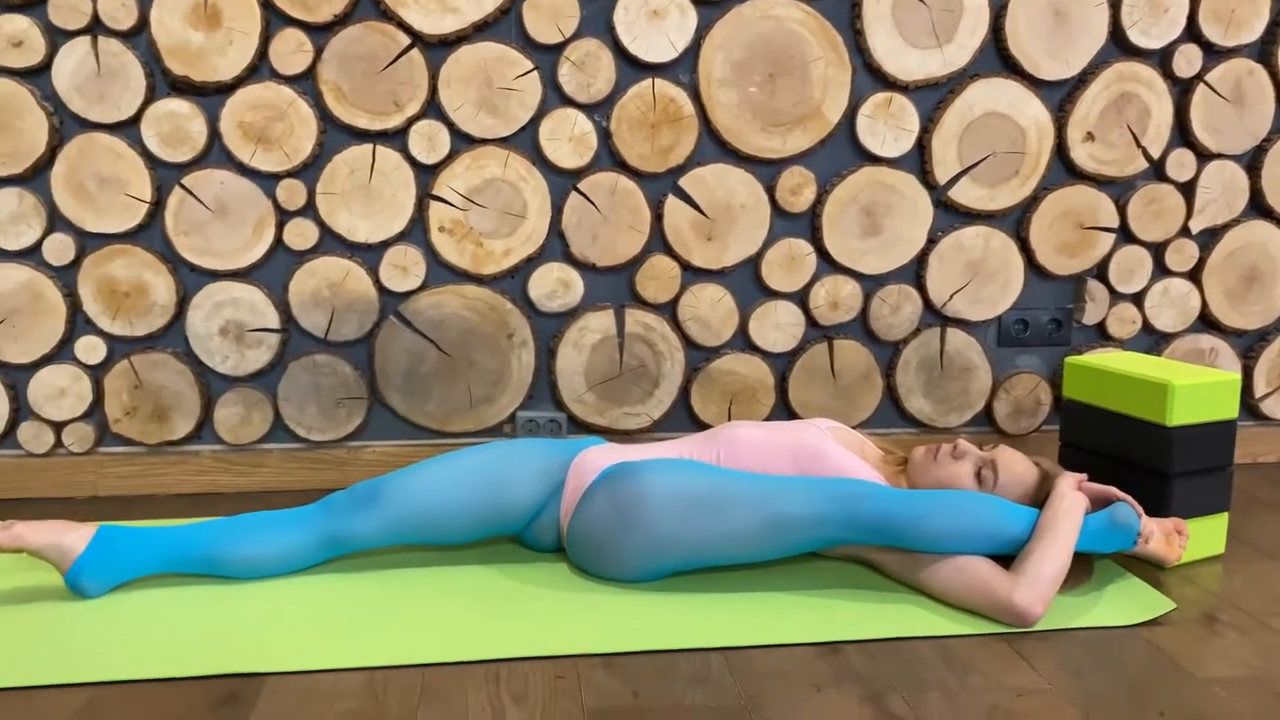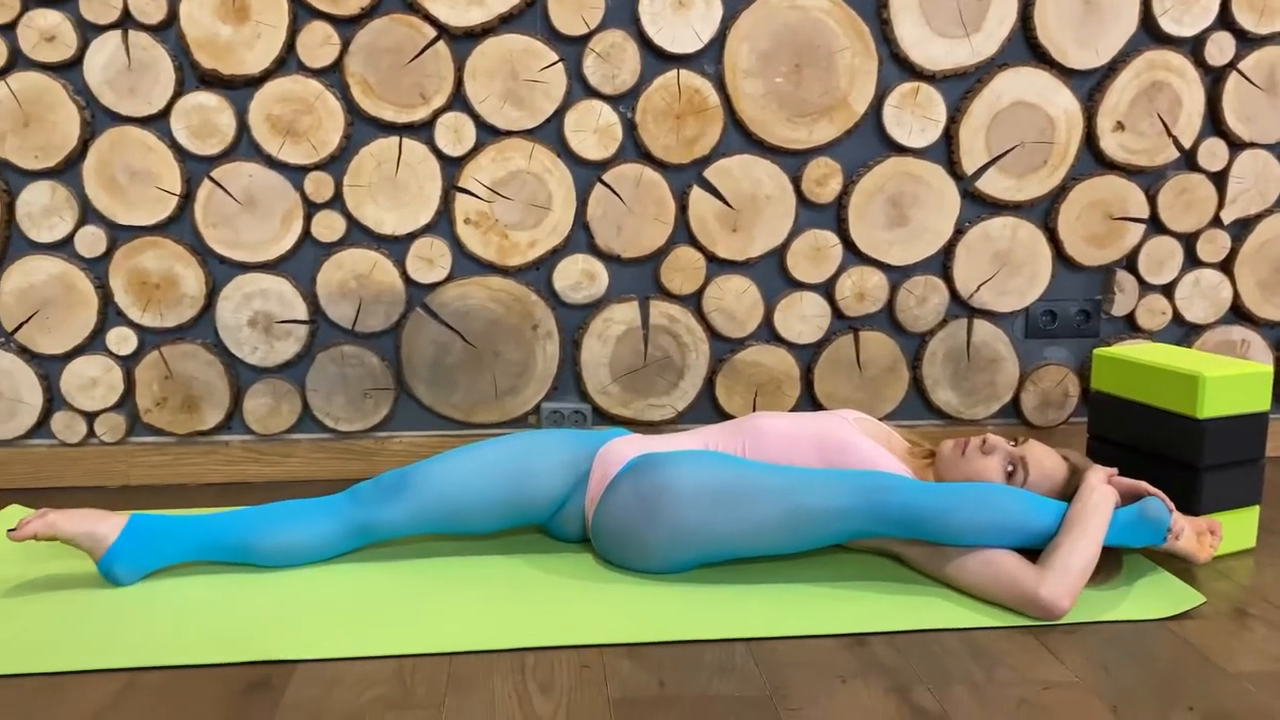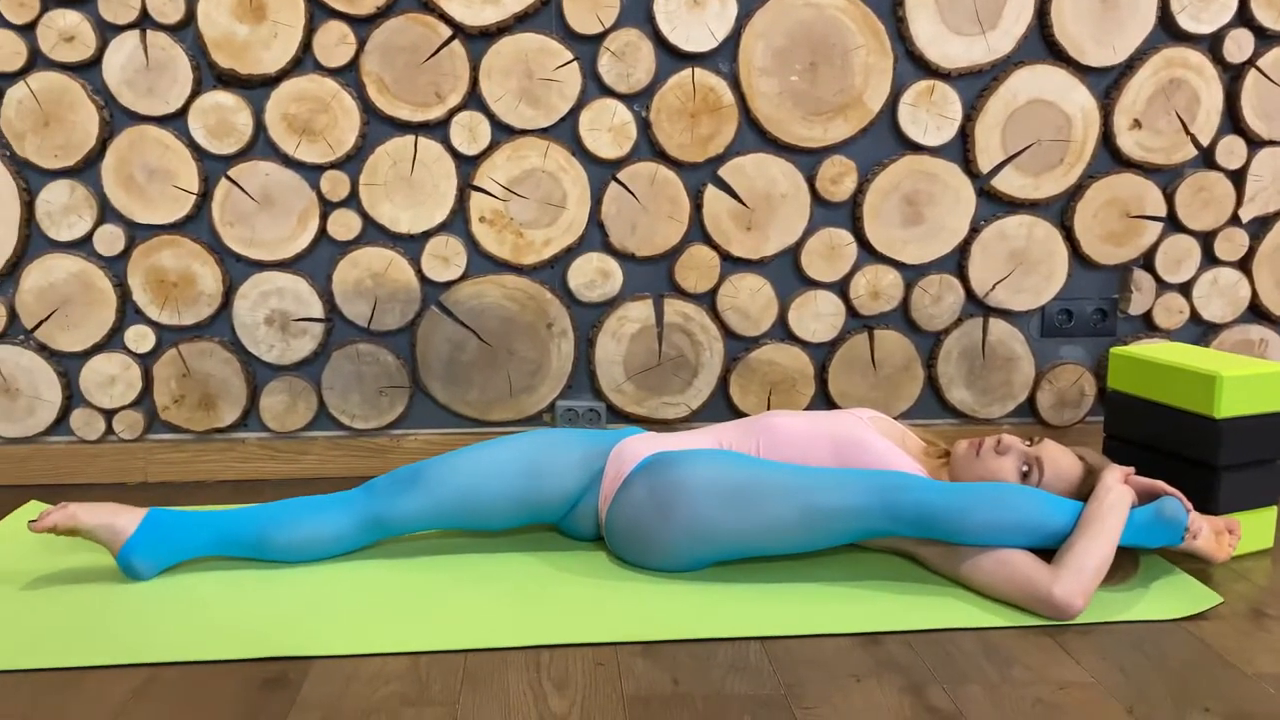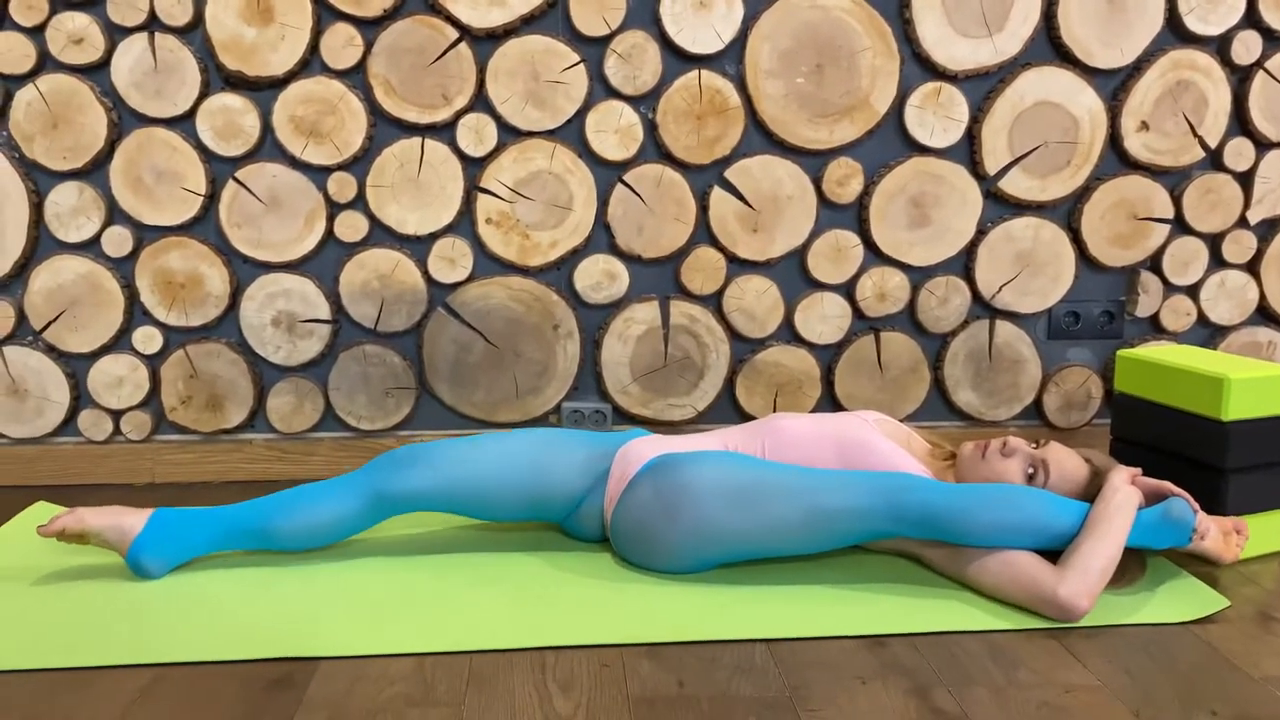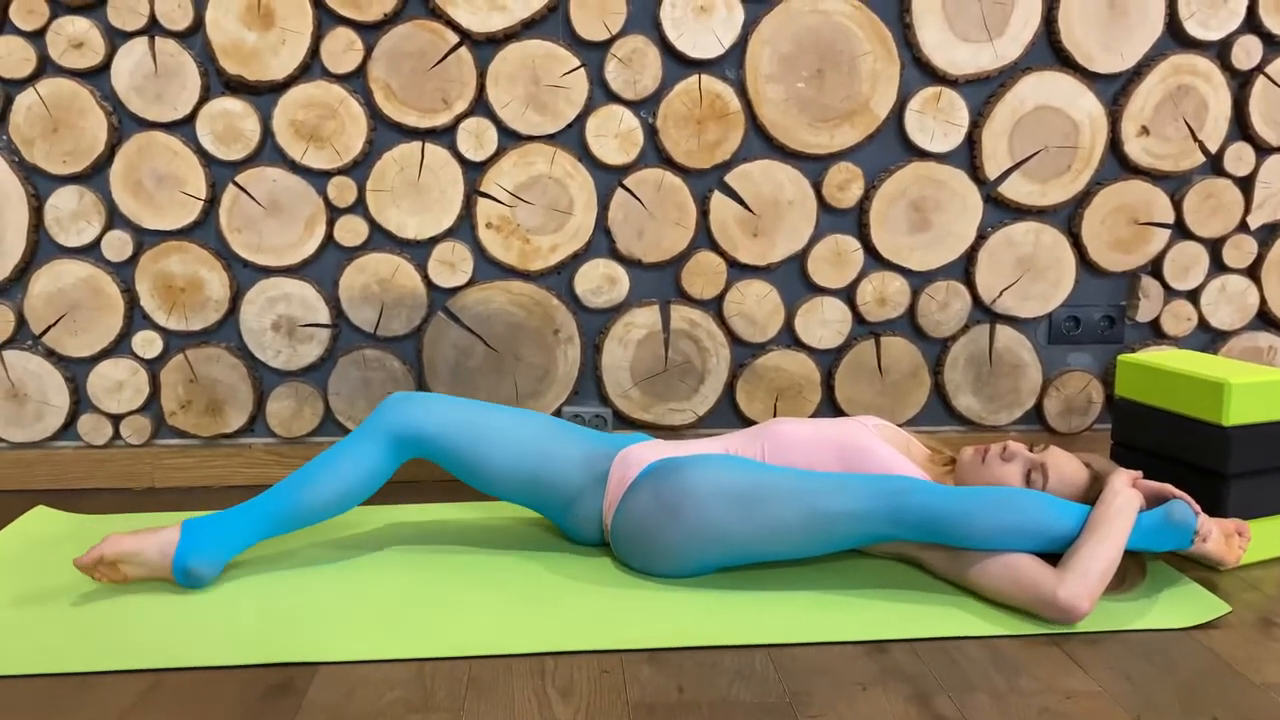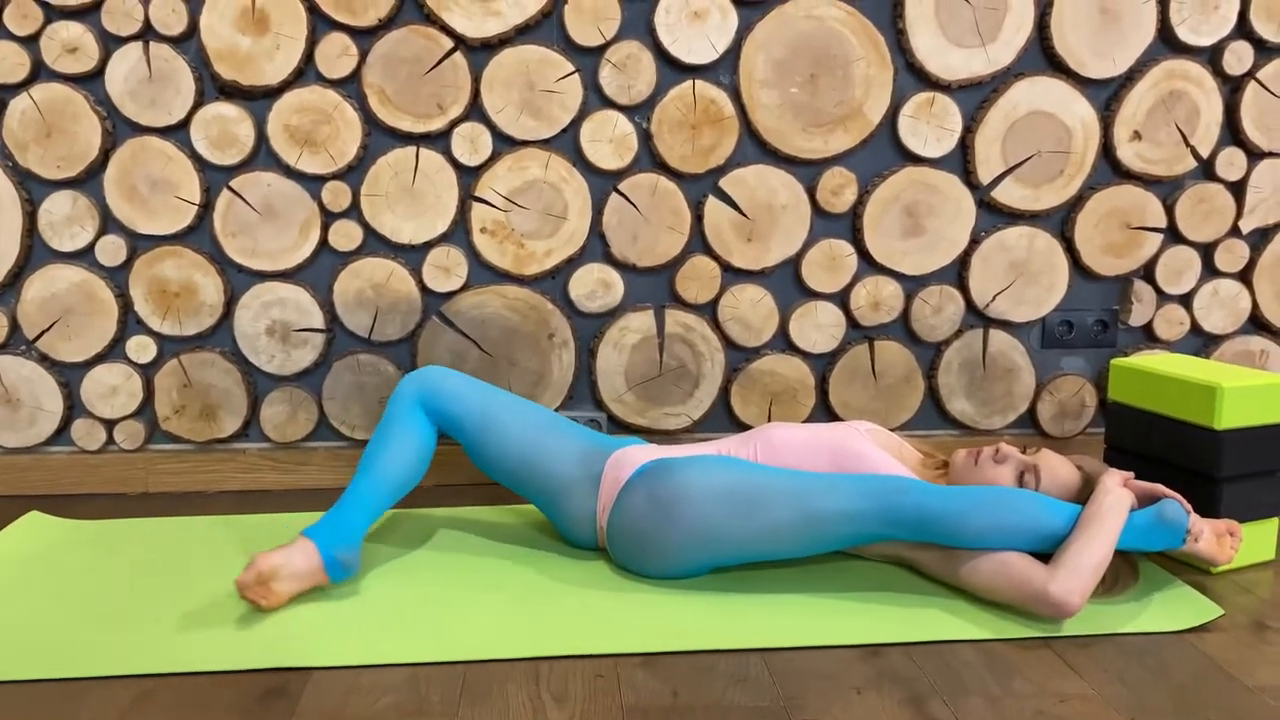
dt=0.3s
person 1, frame 1
left shoulder: (900, 521)
right shoulder: (860, 448)
left elbow: (1021, 599)
left wrist: (1066, 513)
left hip: (624, 522)
right hip: (579, 469)
right knee: (347, 517)
right ankle: (112, 551)
person 1, frame 2
left shoulder: (926, 516)
right shoulder: (891, 438)
left elbow: (1047, 590)
left wrist: (1097, 503)
left hip: (651, 508)
right hip: (602, 462)
right knee: (374, 504)
right ankle: (141, 538)
person 1, frame 3
left shoulder: (940, 512)
right shoulder: (901, 437)
left elbow: (1062, 591)
left wrist: (1116, 504)
left hip: (662, 510)
right hip: (618, 459)
right knee: (389, 498)
right ankle: (159, 533)
person 1, frame 4
left shoulder: (944, 516)
right shoulder: (907, 442)
left elbow: (1065, 592)
left wrist: (1124, 507)
left hip: (666, 511)
right hip: (620, 463)
right knee: (398, 471)
right ankle: (170, 530)
person 1, frame 5
left shoulder: (944, 515)
right shoulder: (911, 451)
left elbow: (1066, 595)
left wrist: (1126, 511)
left hip: (668, 512)
right hip: (625, 468)
right knee: (404, 415)
right ankle: (205, 543)
person 1, frame 6
left shoulder: (933, 521)
right shoulder: (898, 451)
left elbow: (1055, 590)
left wrist: (1112, 505)
left hip: (657, 512)
right hip: (617, 469)
right knee: (430, 386)
right ankle: (334, 542)
